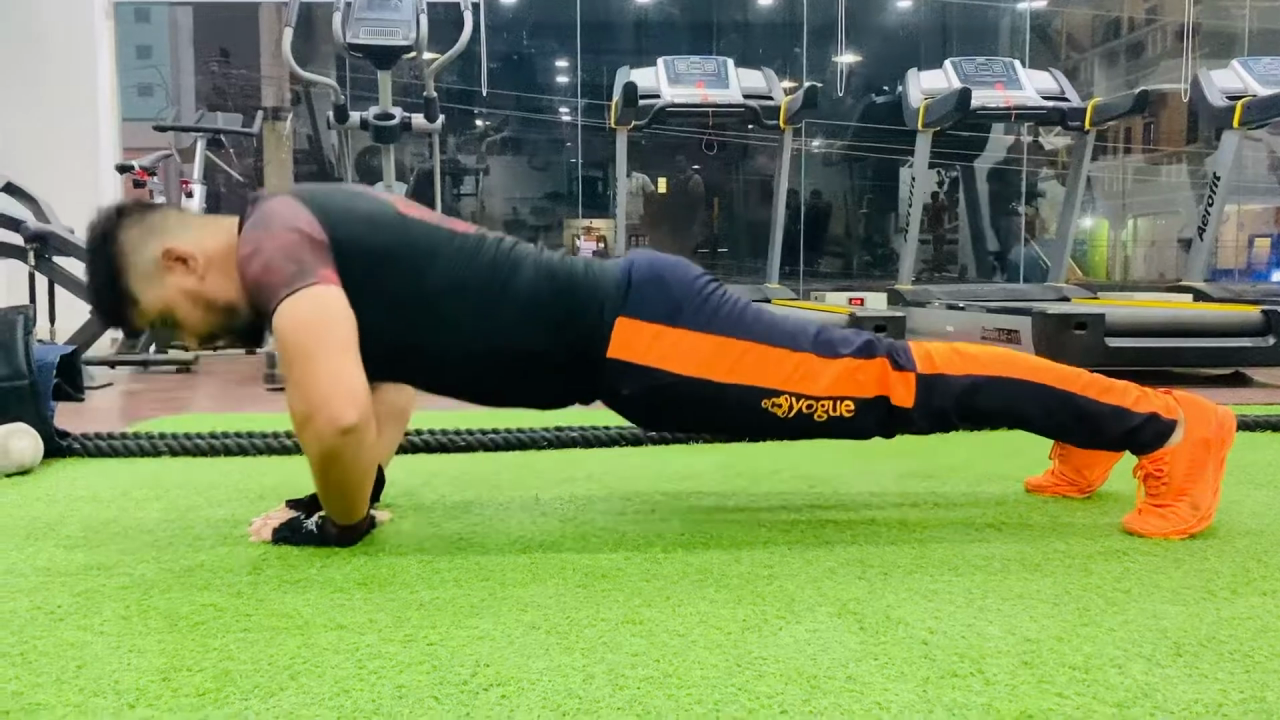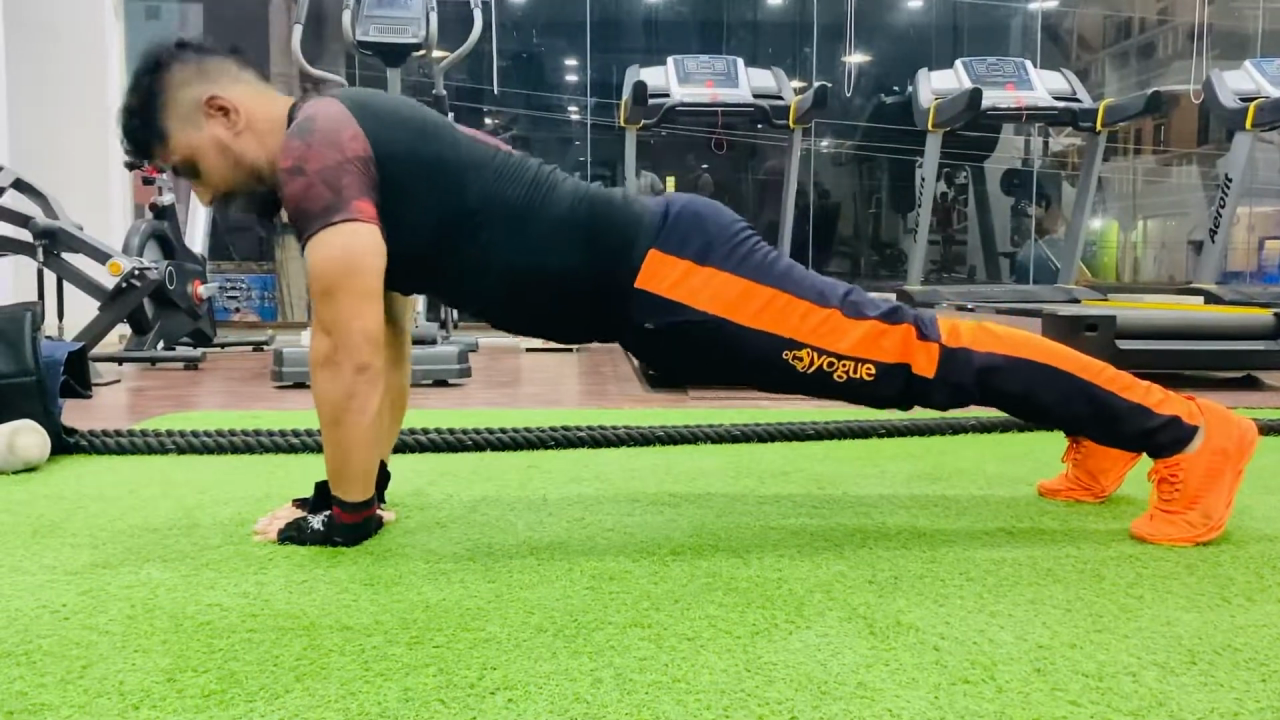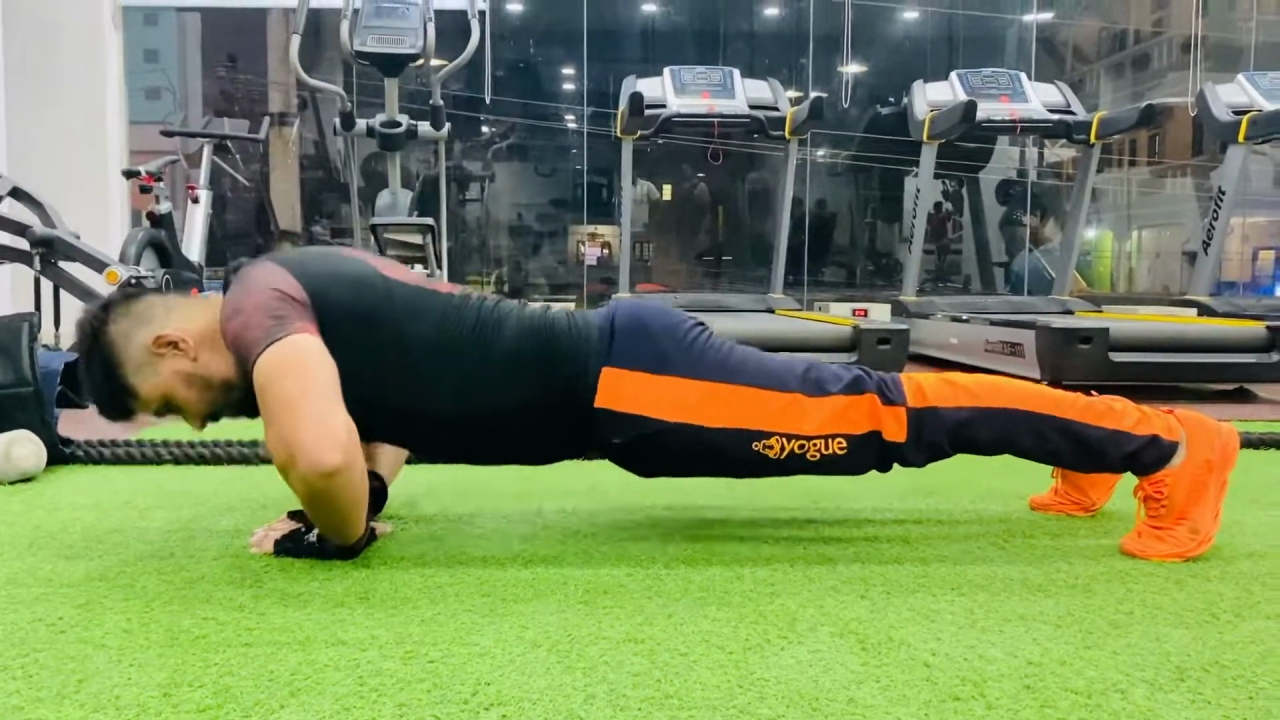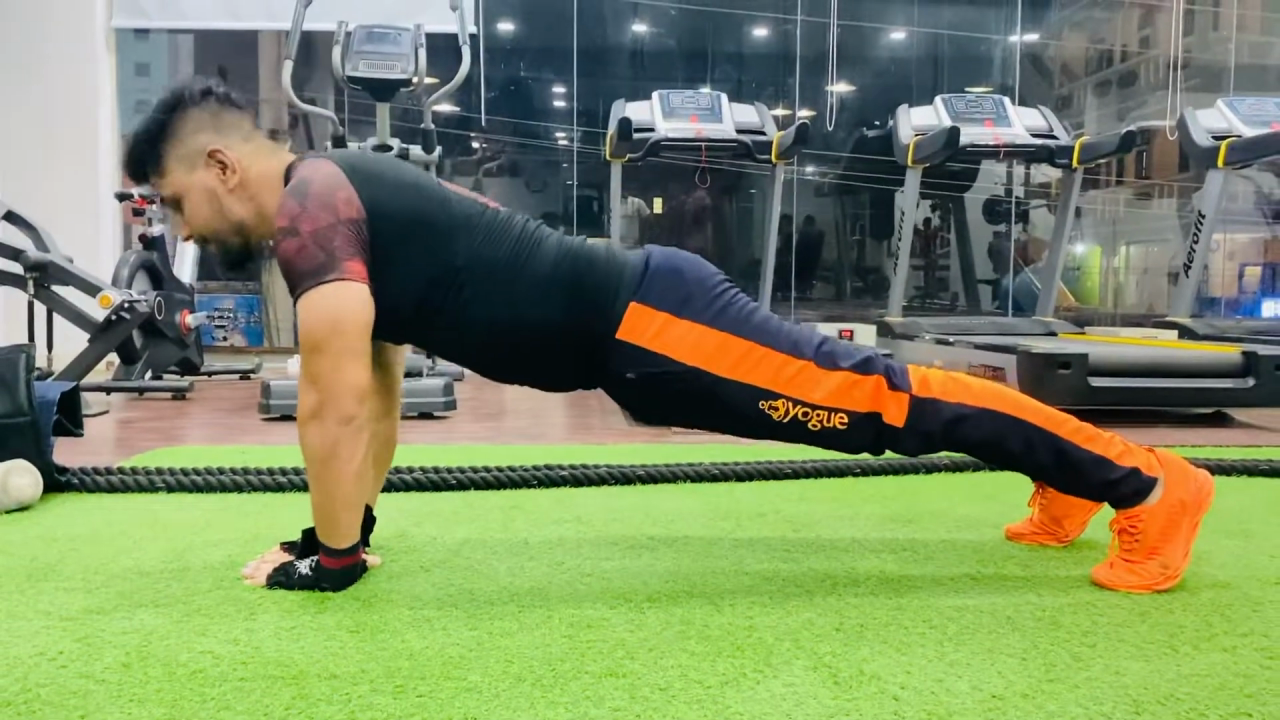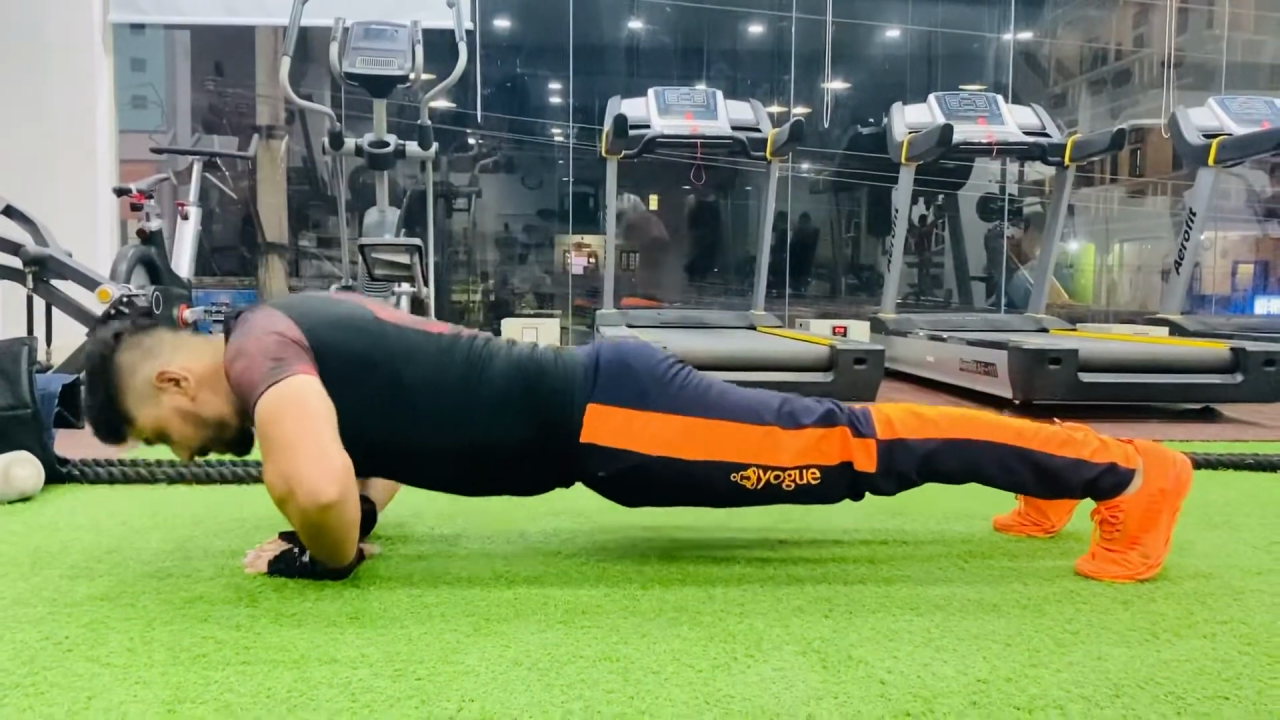
dt=1s
person 1, frame 1
left shoulder: (270, 242)
right shoulder: (306, 227)
left elbow: (338, 412)
right elbow: (390, 357)
left wrist: (339, 514)
right wrist: (359, 466)
left hip: (629, 334)
right hip: (619, 315)
left knee: (885, 384)
right knee: (857, 375)
left ankle: (1164, 423)
right ankle: (1090, 415)
person 1, frame 2
left shoulder: (315, 145)
right shoulder: (344, 139)
left elbow: (347, 353)
right elbow: (385, 339)
left wrist: (346, 506)
right wrist: (364, 472)
left hip: (662, 275)
right hip: (652, 268)
left knee: (907, 356)
right knee: (888, 350)
left ankle: (1185, 434)
right ankle: (1102, 433)
person 1, frame 3
left shoulder: (253, 304)
right shoulder: (297, 294)
left elbow: (321, 451)
left wrist: (339, 532)
right wrist: (367, 484)
left hip: (618, 385)
right hip: (610, 360)
left knee: (875, 418)
right knee: (845, 404)
left ankle: (1165, 444)
right ankle: (1092, 426)
person 1, frame 4
left shoulder: (308, 208)
right shoulder: (336, 195)
left elbow: (334, 405)
right elbow: (378, 385)
left wrist: (332, 556)
right wrist: (351, 519)
left hip: (641, 327)
right hip: (633, 315)
left knee: (875, 403)
right knee: (863, 399)
left ankle: (1145, 486)
right ankle: (1069, 480)
person 1, frame 5
left shoulder: (254, 350)
right shoulder: (296, 333)
left elbow: (316, 486)
left wrist: (328, 555)
right wrist: (356, 512)
left hip: (602, 419)
right hip: (594, 394)
left knee: (848, 448)
right knee: (816, 436)
left ankle: (1123, 473)
right ankle: (1055, 454)
